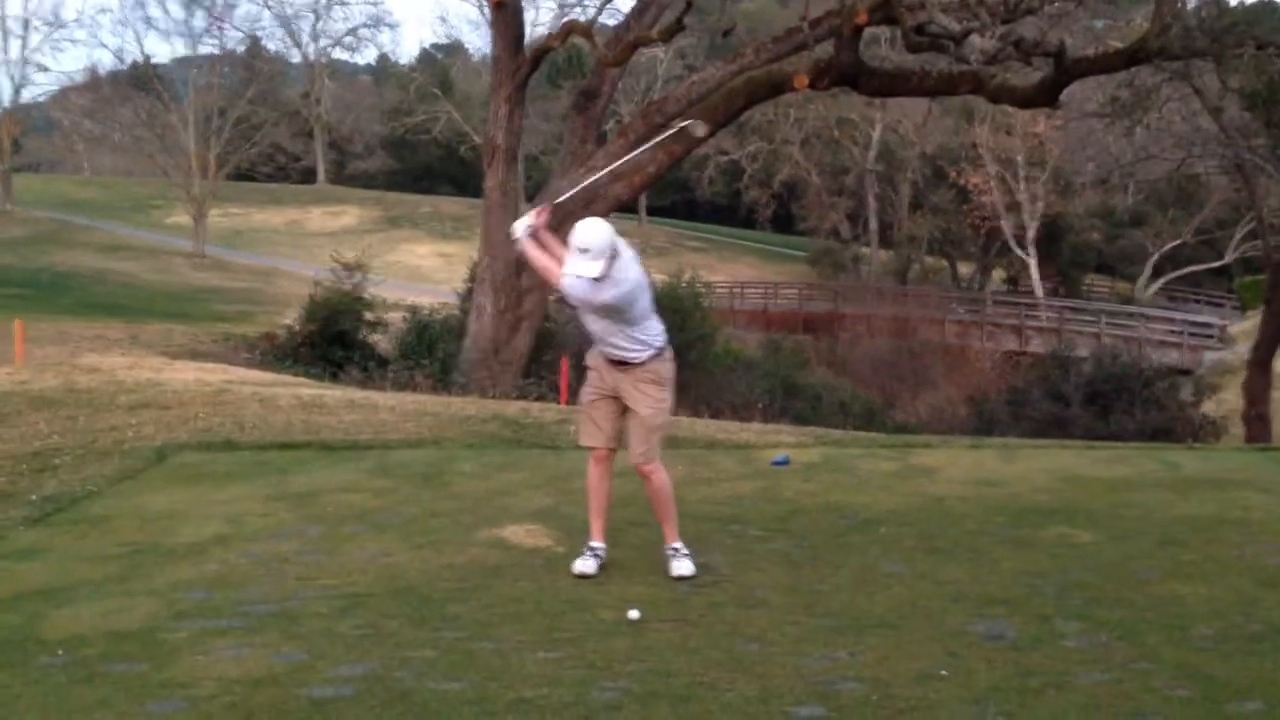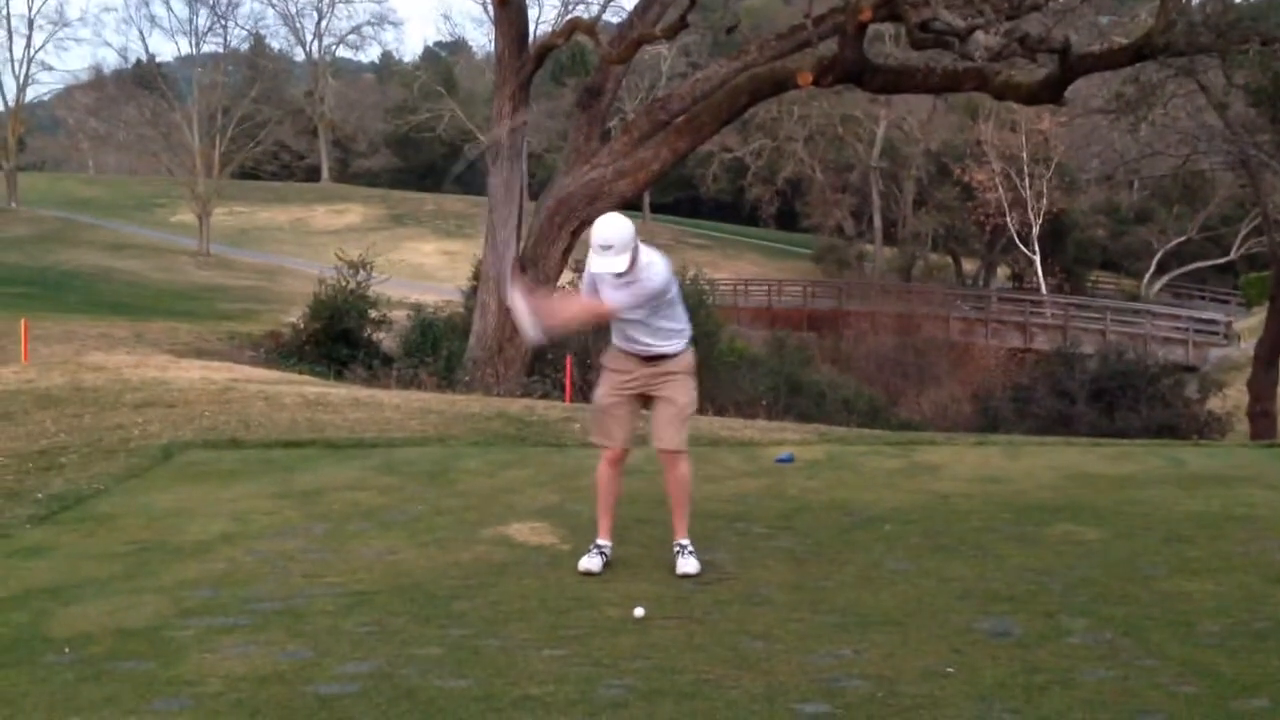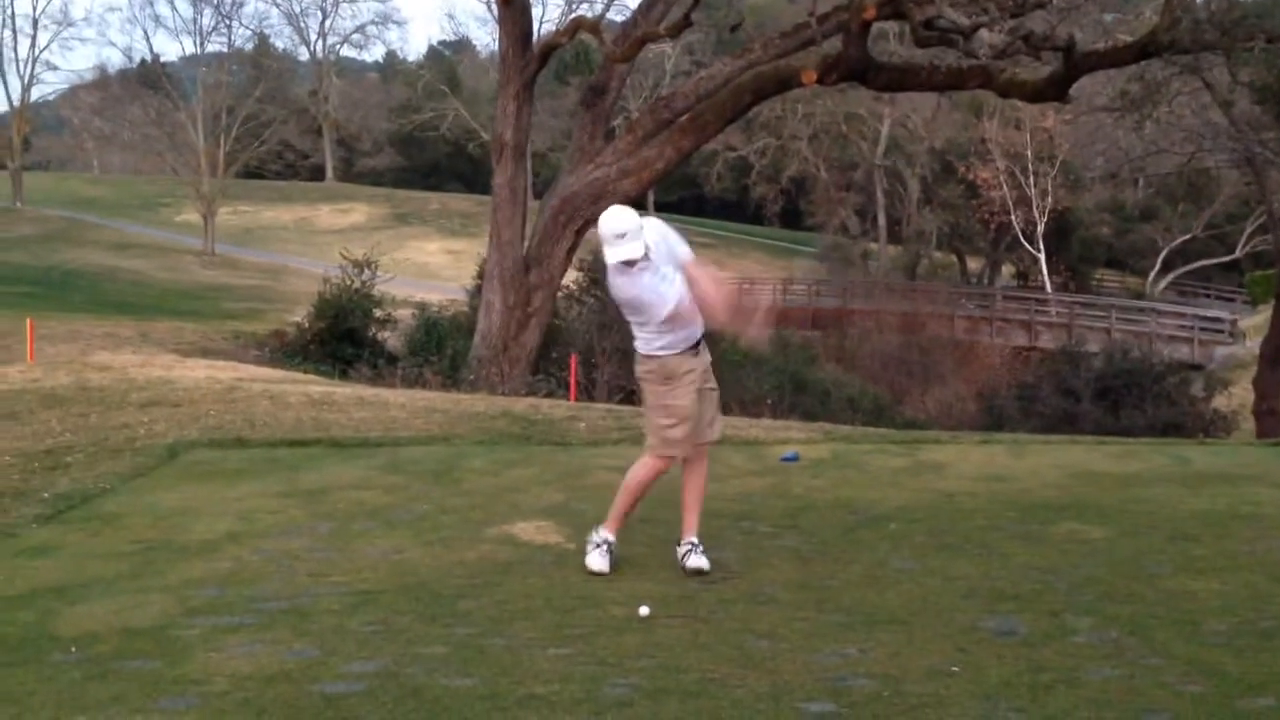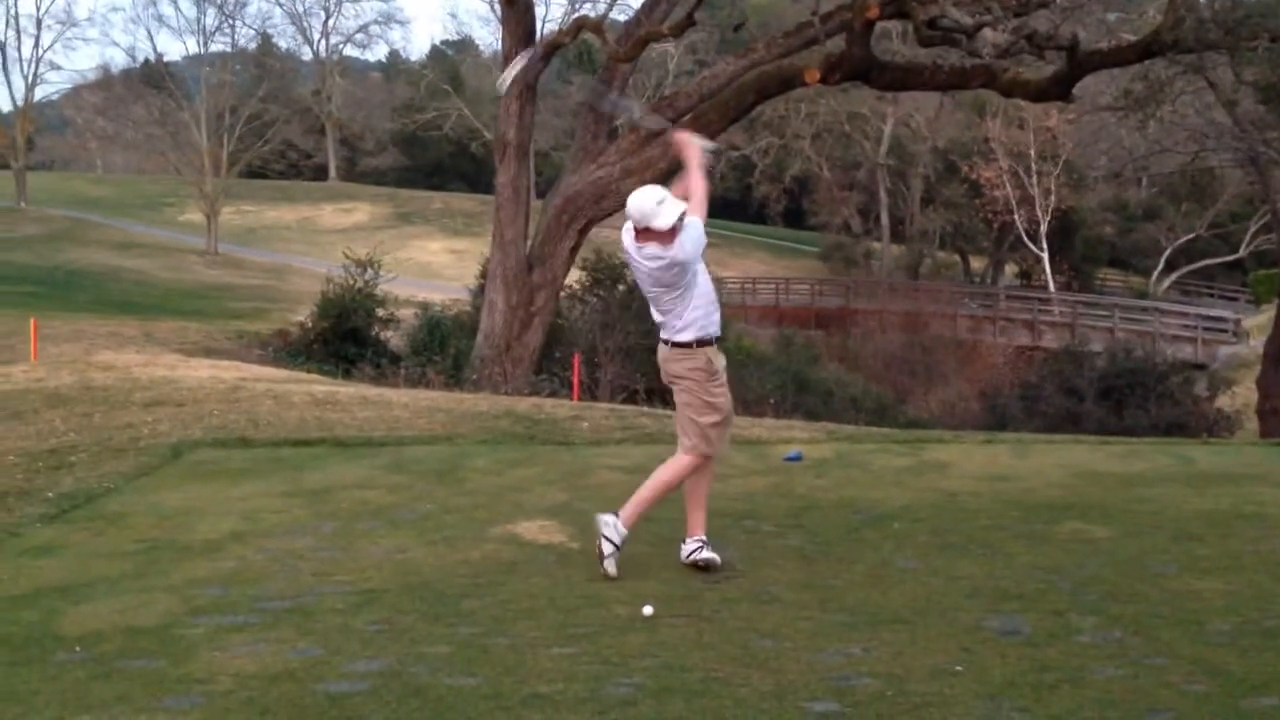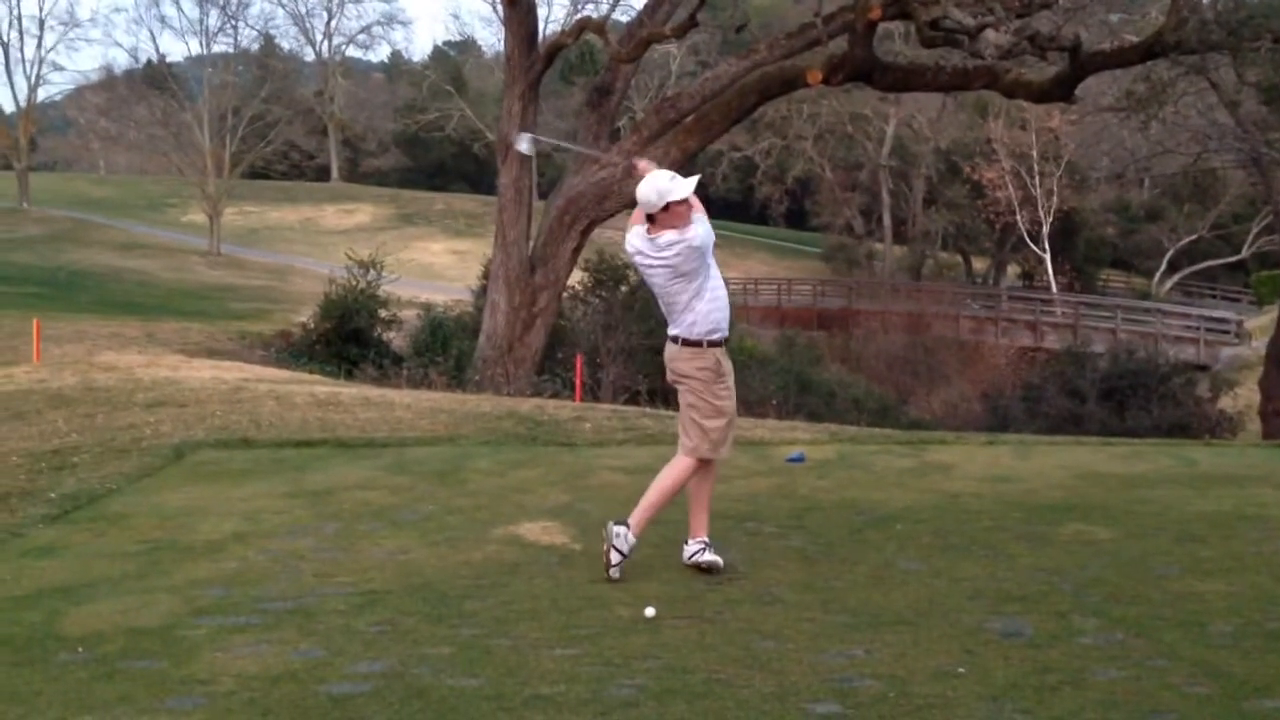
dt=0.2s
person 1, frame 1
left shoulder: (615, 289)
right shoulder: (606, 247)
left elbow: (558, 277)
right elbow: (570, 268)
left wrist: (524, 240)
right wrist: (541, 232)
left hip: (646, 370)
right hip: (605, 362)
left knee: (646, 464)
right knee: (600, 455)
left ankle: (675, 545)
right ankle: (596, 544)
person 1, frame 2
left shoulder: (655, 273)
right shoulder: (604, 256)
left elbow: (598, 312)
right elbow: (582, 305)
left wrist: (543, 313)
right wrist: (539, 302)
left hip: (671, 364)
right hip: (624, 363)
left knee: (674, 454)
right knee: (612, 454)
left ankle: (682, 542)
right ankle: (603, 542)
person 1, frame 3
left shoulder: (653, 229)
right shoulder: (624, 283)
left elbow: (697, 272)
right elbow: (682, 310)
left wrist: (730, 303)
right wrist: (736, 316)
left hip: (695, 352)
right hip: (664, 366)
left knee: (699, 450)
right knee: (661, 457)
left ankle: (689, 541)
right ankle: (606, 534)
person 1, frame 4
left shoulder: (633, 232)
right shoulder: (676, 256)
left elbow: (679, 201)
right elbow: (699, 202)
left wrist: (689, 165)
right wrist: (693, 155)
left hip: (694, 349)
right hip: (694, 357)
left knee: (703, 448)
right knee: (694, 453)
left ankle: (694, 539)
right ankle: (620, 522)
person 1, frame 5
left shoulder: (637, 243)
right shoulder: (692, 242)
right elbow: (698, 209)
left wrist: (651, 181)
right wrist: (656, 176)
left hip: (689, 351)
right hip: (701, 356)
left knee: (707, 452)
right knee: (694, 455)
left ankle: (697, 541)
right ankle: (629, 530)
